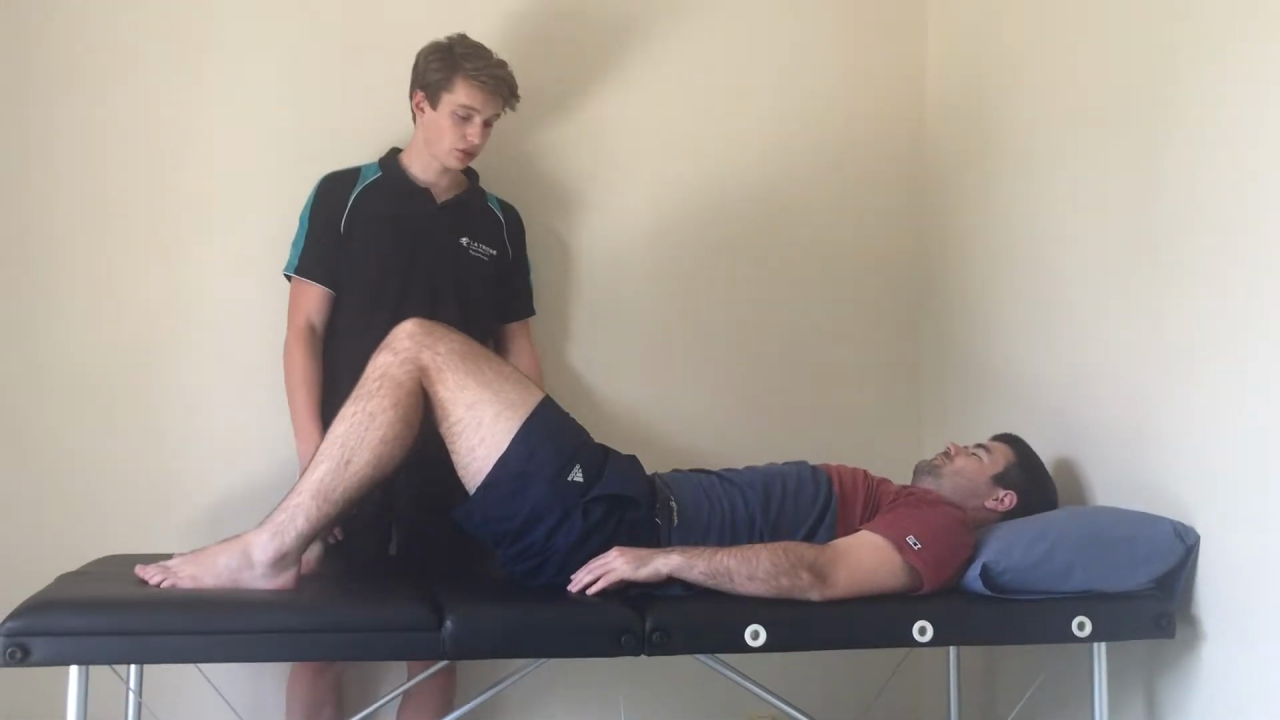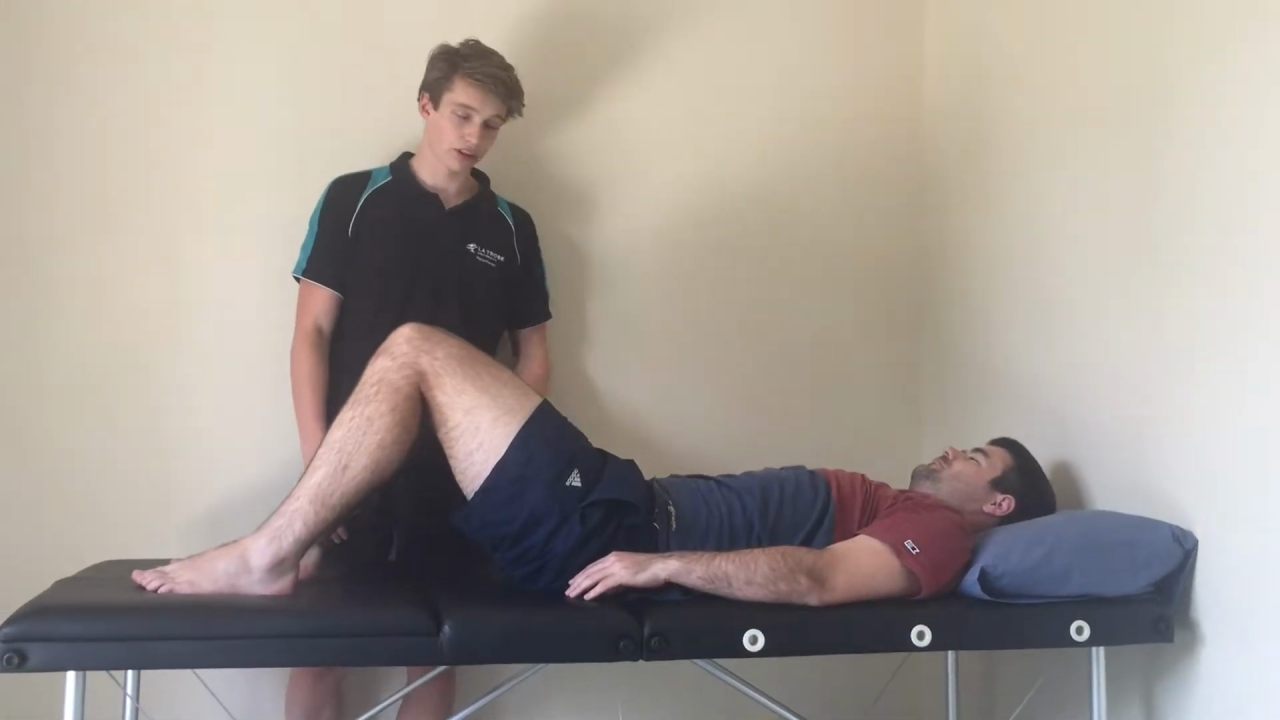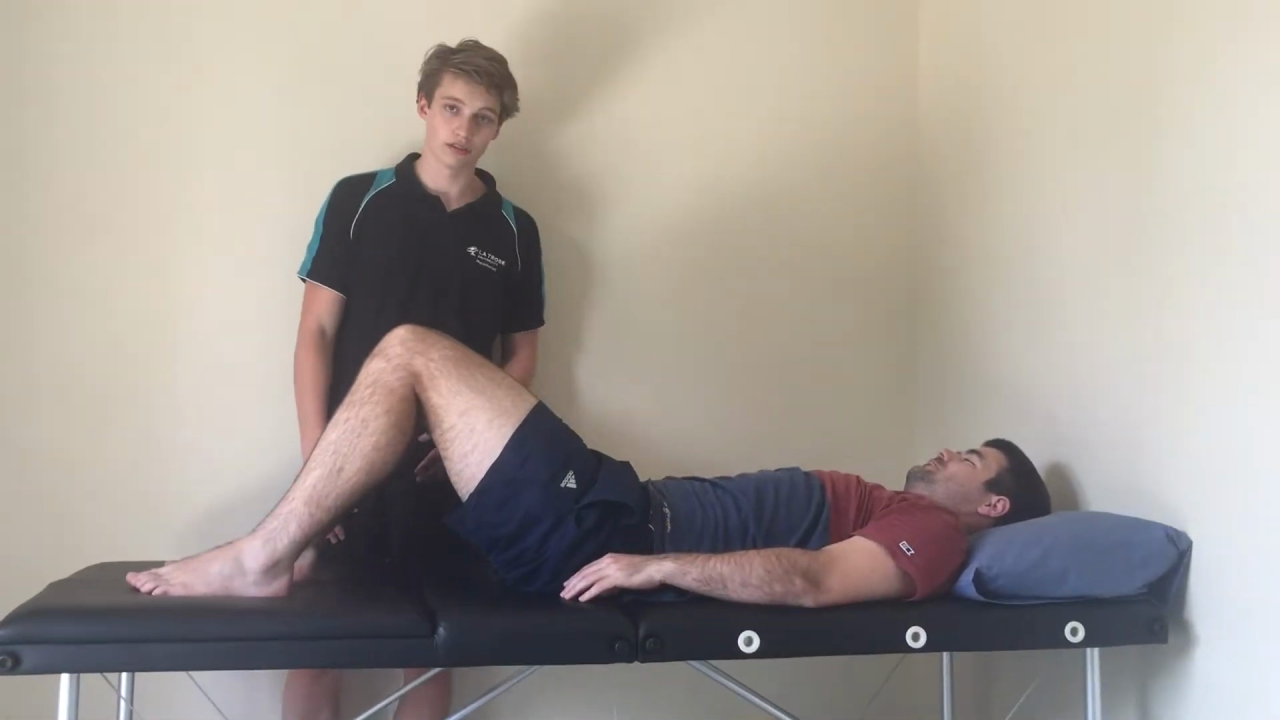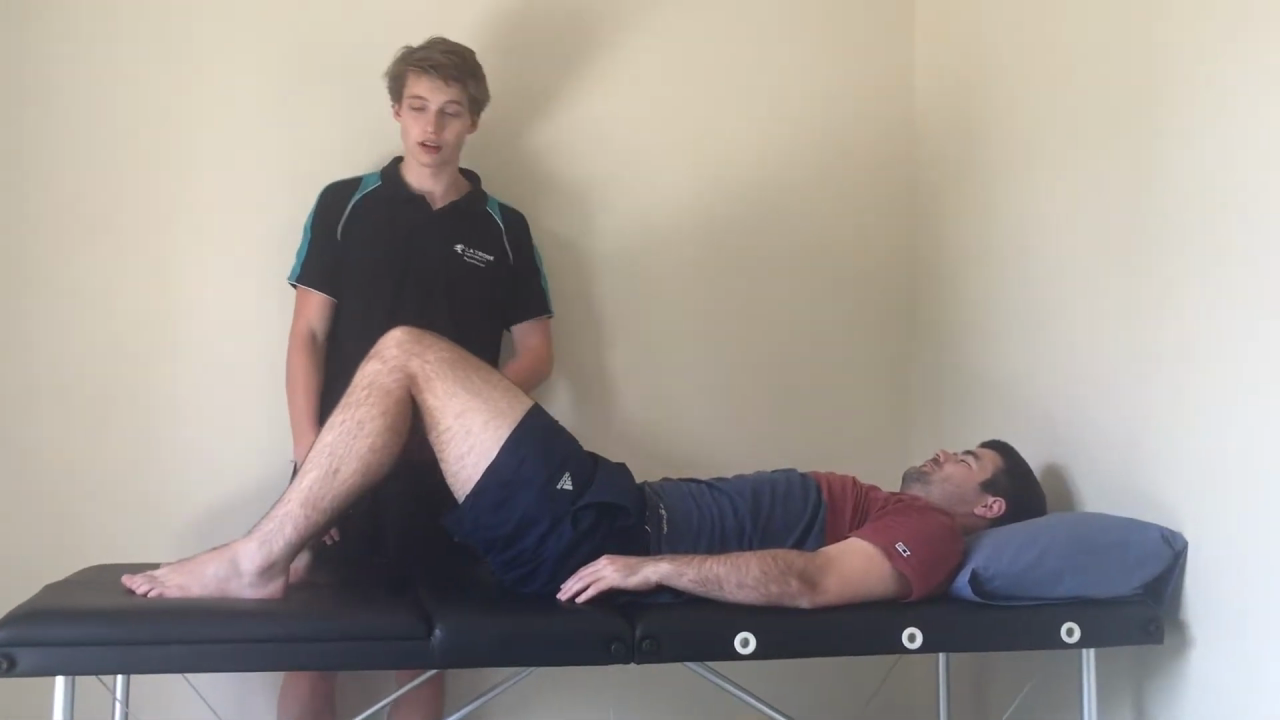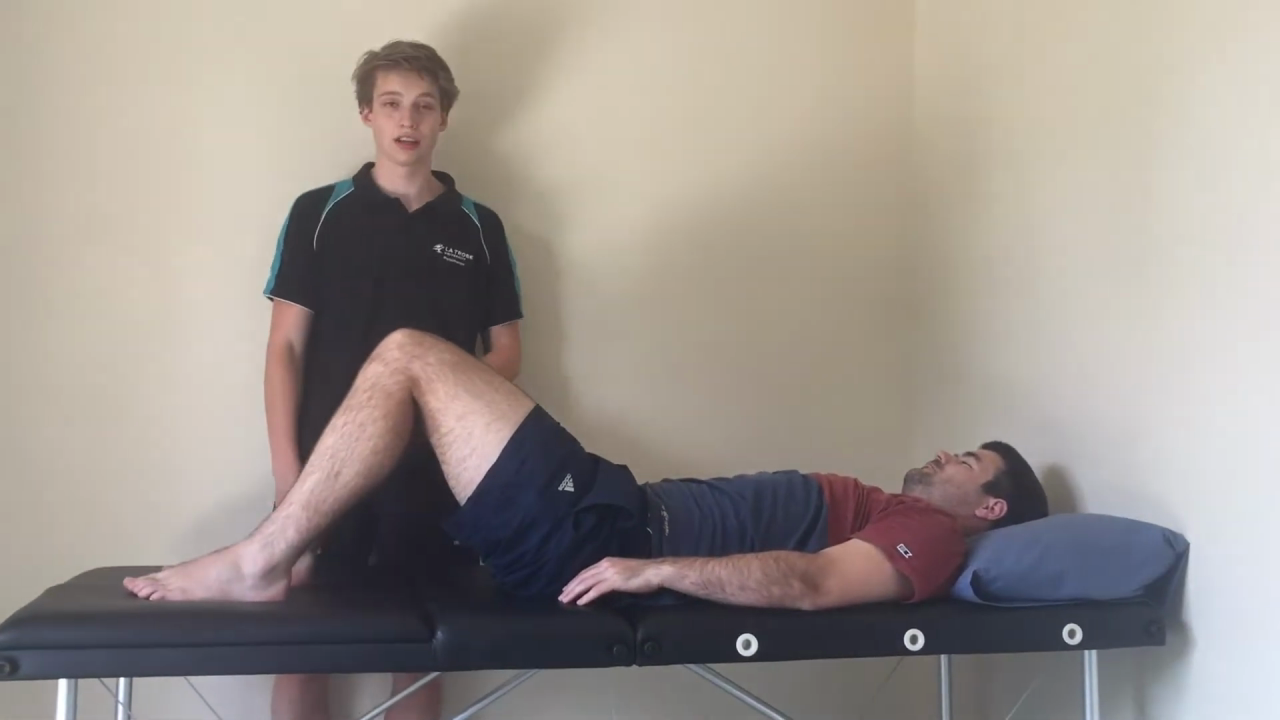
dt=0.3s
person 1, frame 1
left shoulder: (936, 530)
right shoulder: (896, 508)
left elbow: (816, 575)
left wrist: (661, 559)
left hip: (615, 527)
right hip: (634, 507)
left knee: (418, 344)
right knee: (423, 355)
left ankle: (271, 550)
right ankle: (291, 543)
person 1, frame 2
left shoulder: (936, 535)
right shoulder: (889, 509)
left elbow: (815, 580)
left wrist: (662, 563)
left hip: (611, 532)
right hip: (634, 514)
left knee: (416, 350)
right knee: (425, 359)
left ankle: (267, 556)
right ankle: (282, 548)
person 1, frame 3
left shoulder: (932, 535)
right shoulder: (887, 511)
left elbow: (810, 581)
left wrist: (657, 565)
left hip: (605, 534)
right hip: (630, 514)
left knee: (411, 350)
right knee: (418, 363)
left ankle: (262, 557)
right ankle: (281, 549)
person 1, frame 4
left shoulder: (926, 536)
right shoulder: (880, 513)
left elbow: (806, 583)
left wrist: (651, 566)
left hip: (600, 536)
right hip: (623, 515)
left knee: (407, 352)
right knee: (416, 360)
left ankle: (258, 559)
right ankle: (276, 551)
person 1, frame 5
left shoulder: (928, 537)
right shoulder: (882, 514)
left elbow: (808, 584)
left wrist: (654, 569)
left hip: (602, 537)
right hip: (625, 516)
left knee: (408, 355)
right knee: (413, 367)
left ankle: (259, 562)
right ankle: (283, 553)
person 2, frame 1
left shoulder: (499, 221)
right shoulder: (343, 196)
left elbow: (516, 345)
right elbow: (305, 332)
right wrist: (312, 456)
left hip: (455, 463)
person 2, frame 2
left shoulder: (510, 227)
right shoulder: (353, 199)
left elbow: (533, 351)
right elbow: (312, 333)
right wrist: (317, 456)
left hip: (454, 467)
person 2, frame 3
left shoulder: (514, 231)
right shoulder: (357, 200)
left elbow: (520, 356)
right elbow: (316, 333)
right wrist: (316, 456)
left hip: (450, 466)
person 2, frame 4
left shoulder: (502, 228)
right shoulder: (343, 204)
left elbow: (536, 352)
right elbow: (307, 336)
right wrist: (309, 456)
left hip: (446, 467)
person 2, frame 5
left shoulder: (478, 226)
right shoulder: (318, 213)
left elbow: (506, 352)
right elbow: (286, 349)
right wrist: (286, 470)
left hip: (434, 469)
